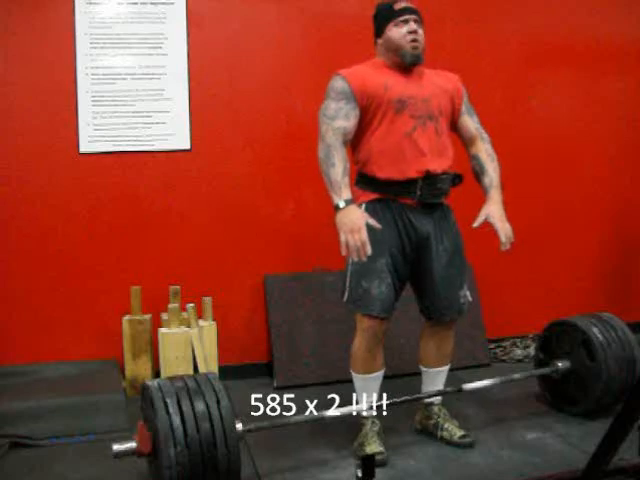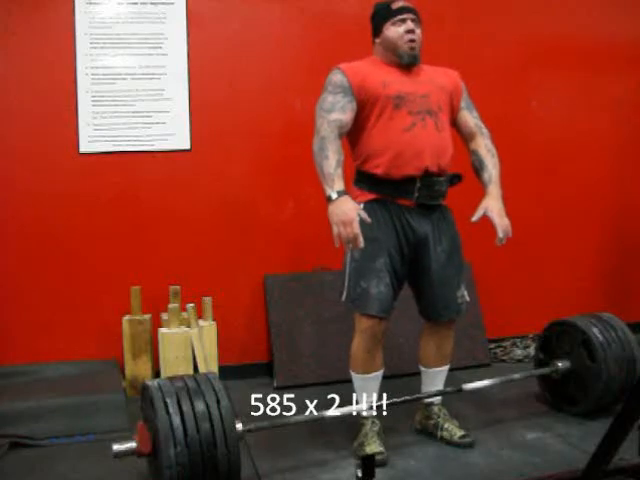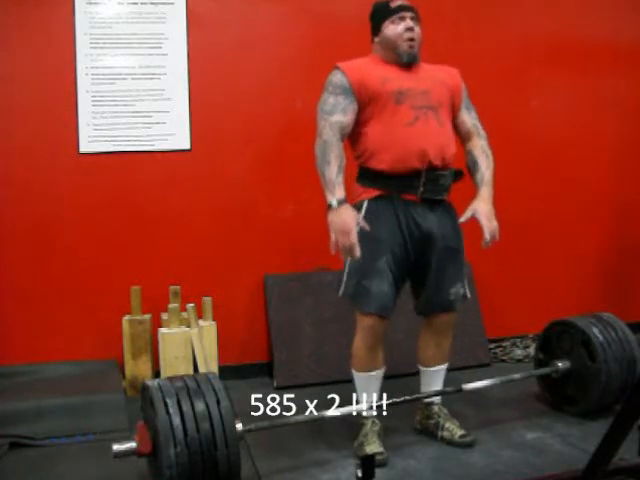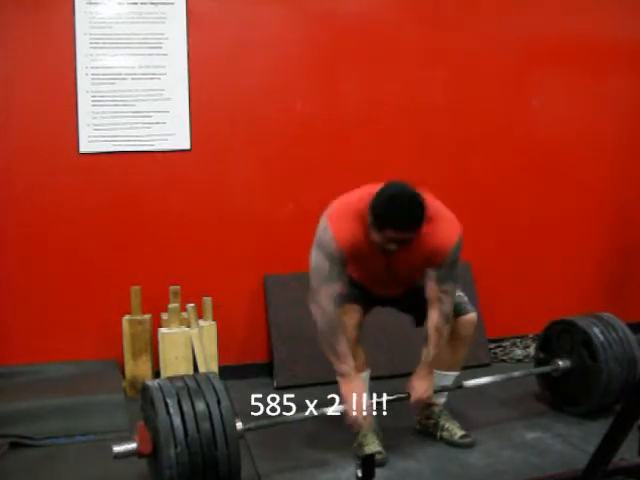
dt=1s
person 1, frame 1
left shoulder: (448, 84)
right shoulder: (352, 81)
left elbow: (478, 141)
right elbow: (331, 142)
left wrist: (494, 199)
right wrist: (345, 205)
left hip: (436, 210)
right hip: (380, 210)
left knee: (444, 315)
right knee: (372, 319)
left ankle: (431, 410)
right ankle: (368, 423)
person 1, frame 2
left shoulder: (448, 80)
right shoulder: (350, 76)
left elbow: (477, 136)
right elbow: (327, 134)
left wrist: (494, 193)
right wrist: (337, 196)
left hip: (434, 209)
right hip: (378, 209)
left knee: (444, 315)
right knee: (371, 319)
left ankle: (431, 410)
right ankle: (368, 423)
person 1, frame 3
left shoulder: (448, 77)
right shoulder: (351, 75)
left elbow: (475, 137)
right elbow: (330, 137)
left wrist: (484, 196)
right wrist: (337, 203)
left hip: (438, 206)
right hip: (382, 206)
left knee: (442, 314)
right knee: (372, 318)
left ankle: (431, 409)
right ankle: (369, 423)
person 1, frame 4
left shoulder: (445, 232)
right shoulder: (338, 225)
left elbow: (440, 305)
right elbow: (324, 305)
left wrist: (426, 372)
right wrist: (347, 377)
left hip: (413, 280)
right hip: (357, 278)
left knee: (465, 320)
right knee: (345, 323)
left ankle: (432, 410)
right ankle: (366, 423)
